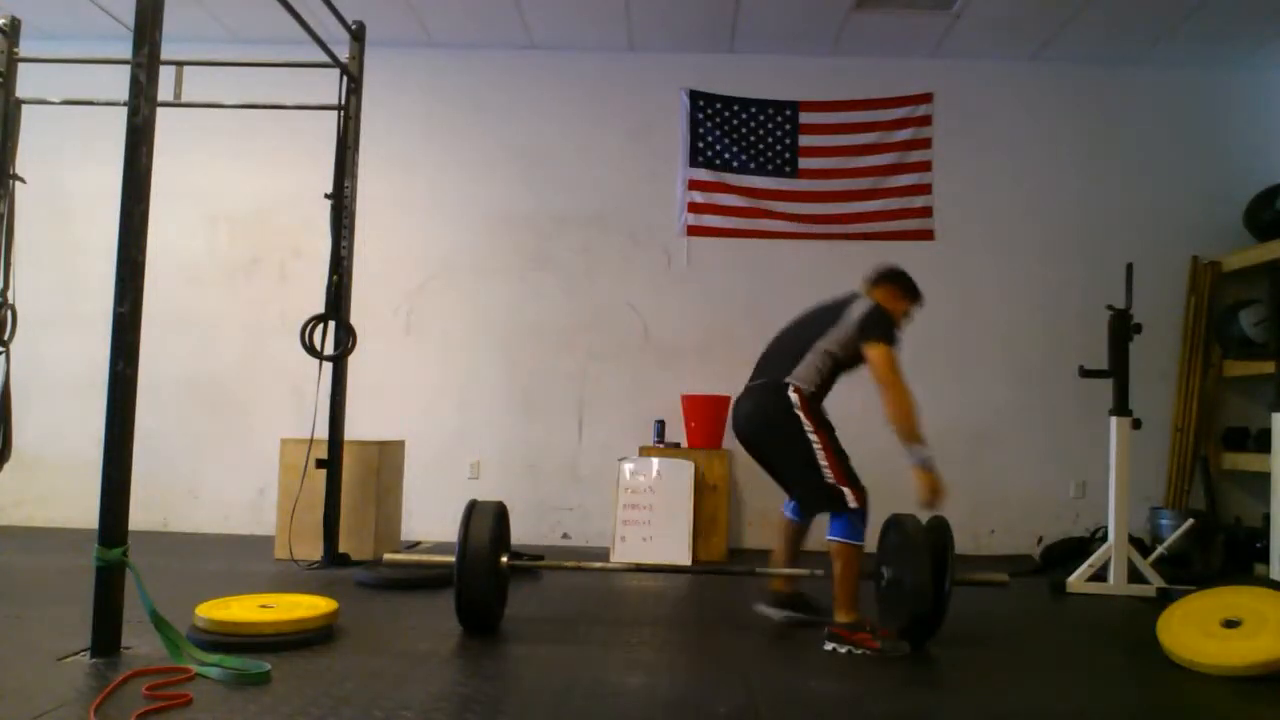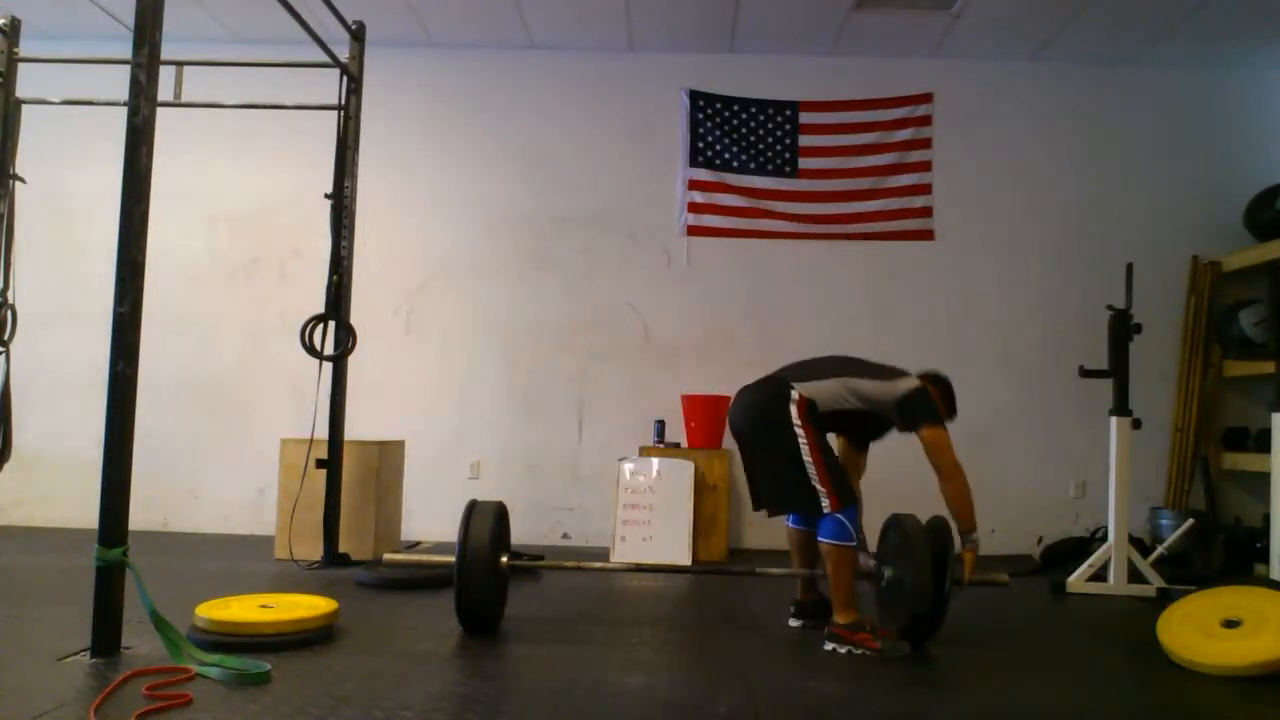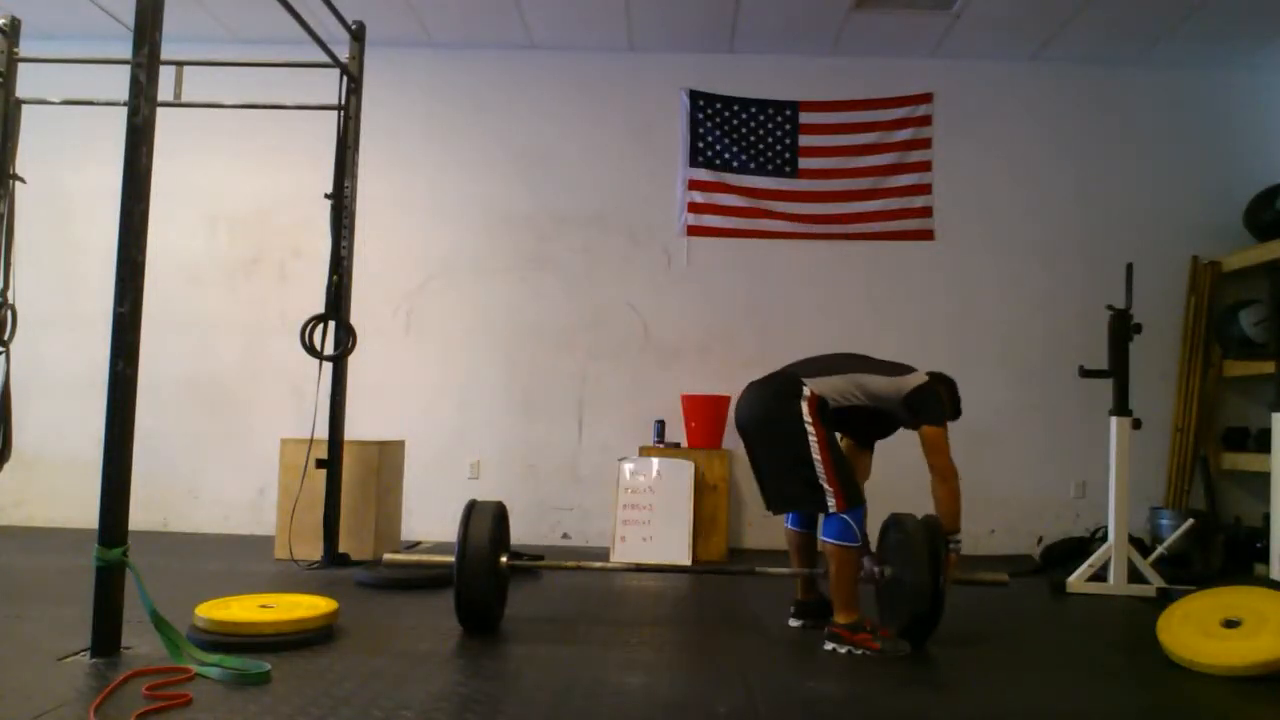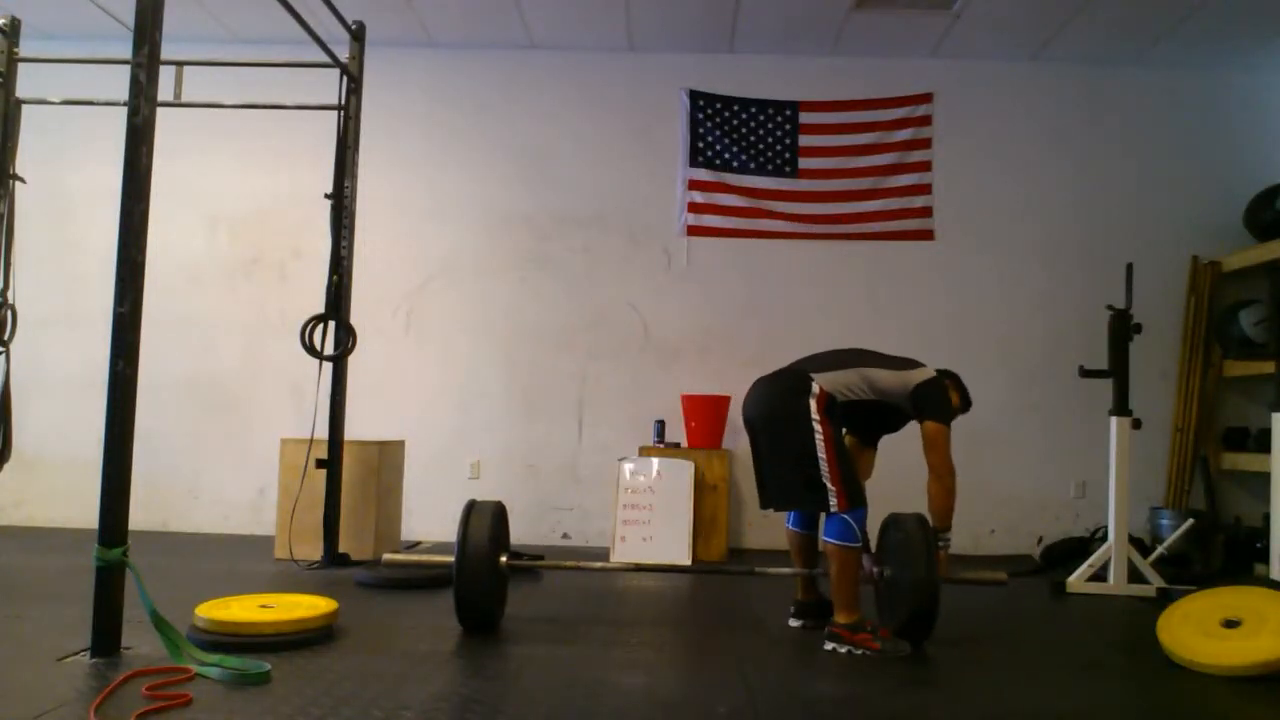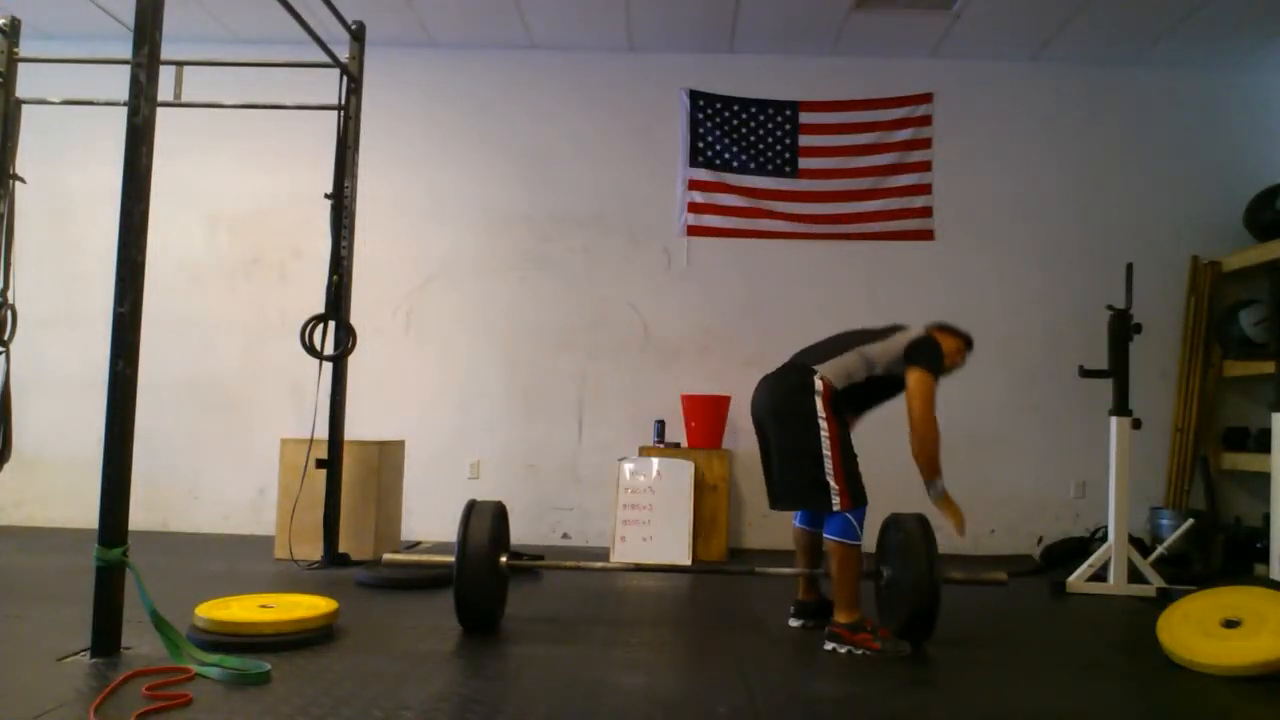
dt=0.3s
person 1, frame 1
left shoulder: (838, 314)
right shoulder: (873, 313)
right elbow: (893, 391)
left wrist: (830, 468)
right wrist: (922, 461)
left hip: (749, 408)
right hip: (782, 406)
left knee: (805, 493)
right knee: (850, 503)
left ankle: (781, 591)
right ankle: (846, 627)
person 1, frame 2
left shoulder: (867, 407)
right shoulder: (915, 393)
left elbow: (849, 478)
right elbow: (950, 474)
left wrist: (858, 550)
right wrist: (969, 539)
left hip: (748, 405)
right hip: (778, 411)
left knee: (808, 499)
right knee: (836, 506)
left ankle: (807, 602)
right ankle: (845, 626)
person 1, frame 3
left shoulder: (872, 408)
right shoulder: (926, 391)
left elbow: (853, 479)
right elbow: (944, 474)
left wrist: (859, 549)
right wrist: (951, 544)
left hip: (755, 402)
right hip: (789, 406)
left knee: (802, 498)
right knee: (843, 505)
left ankle: (807, 602)
right ankle: (846, 625)
person 1, frame 4
left shoulder: (878, 405)
right shoulder: (931, 387)
left elbow: (855, 474)
right elbow: (941, 474)
left wrist: (861, 549)
right wrist: (940, 541)
left hip: (763, 398)
right hip: (796, 403)
left knee: (803, 499)
right knee: (844, 506)
left ankle: (807, 602)
right ankle: (846, 625)
person 1, frame 5
left shoulder: (888, 351)
right shoulder: (923, 345)
right elbow: (922, 421)
right wrist: (937, 491)
left hip: (773, 394)
right hip: (803, 397)
left knee: (815, 501)
right knee: (845, 505)
left ankle: (808, 601)
right ankle: (847, 625)
